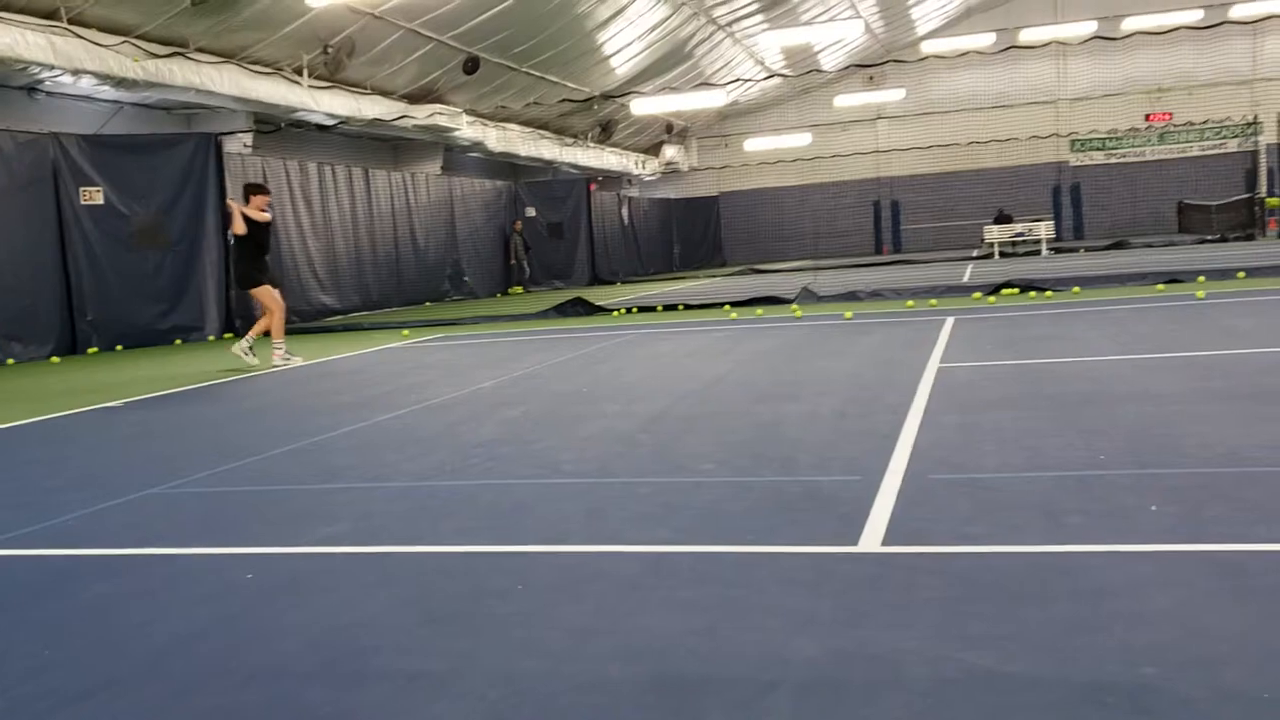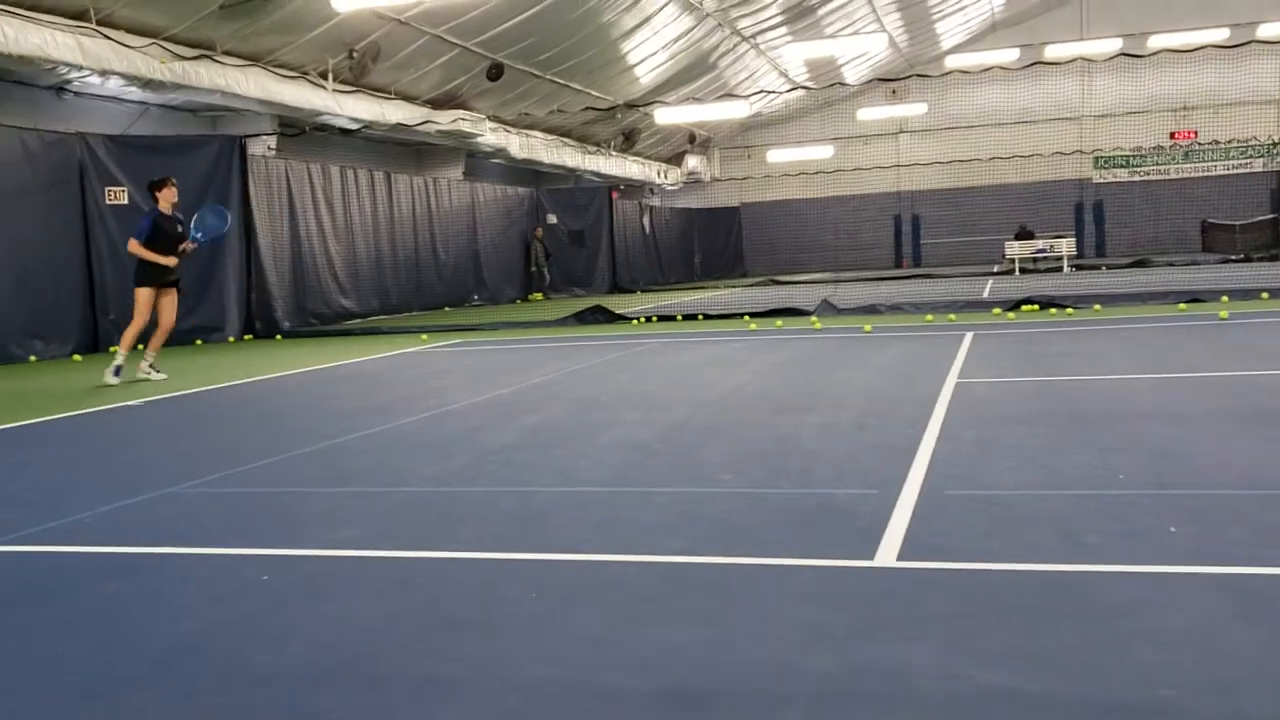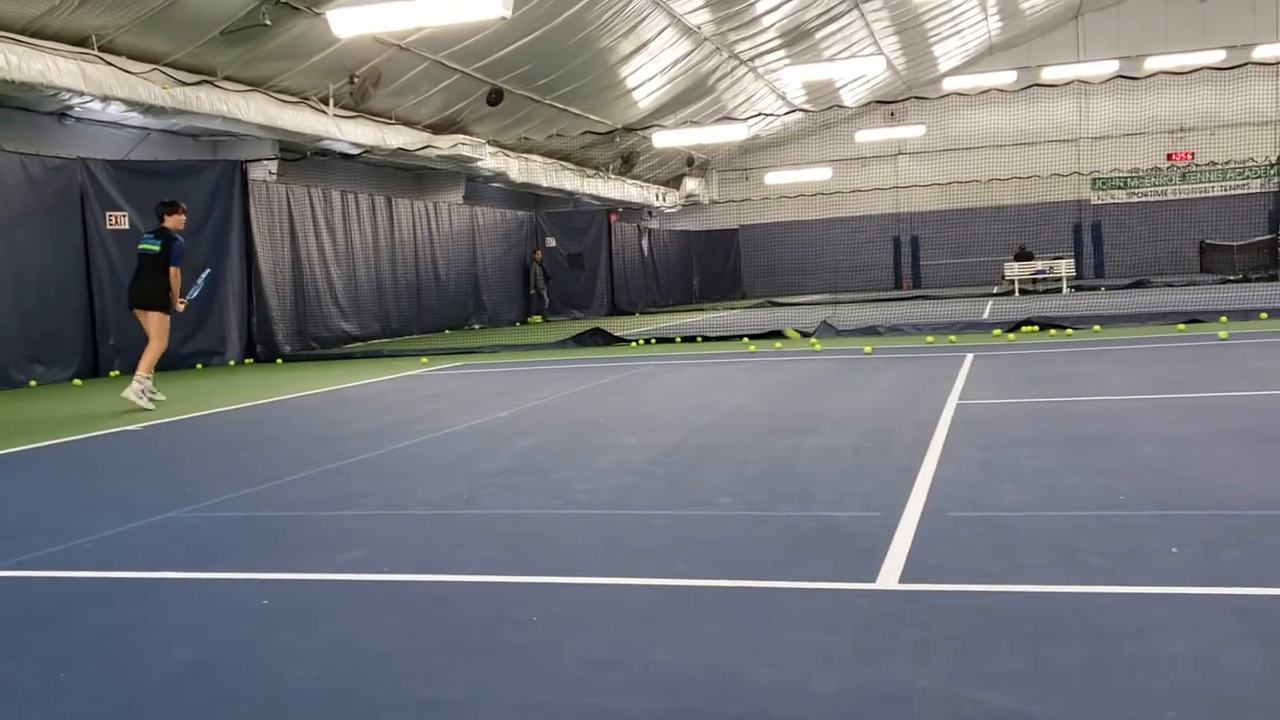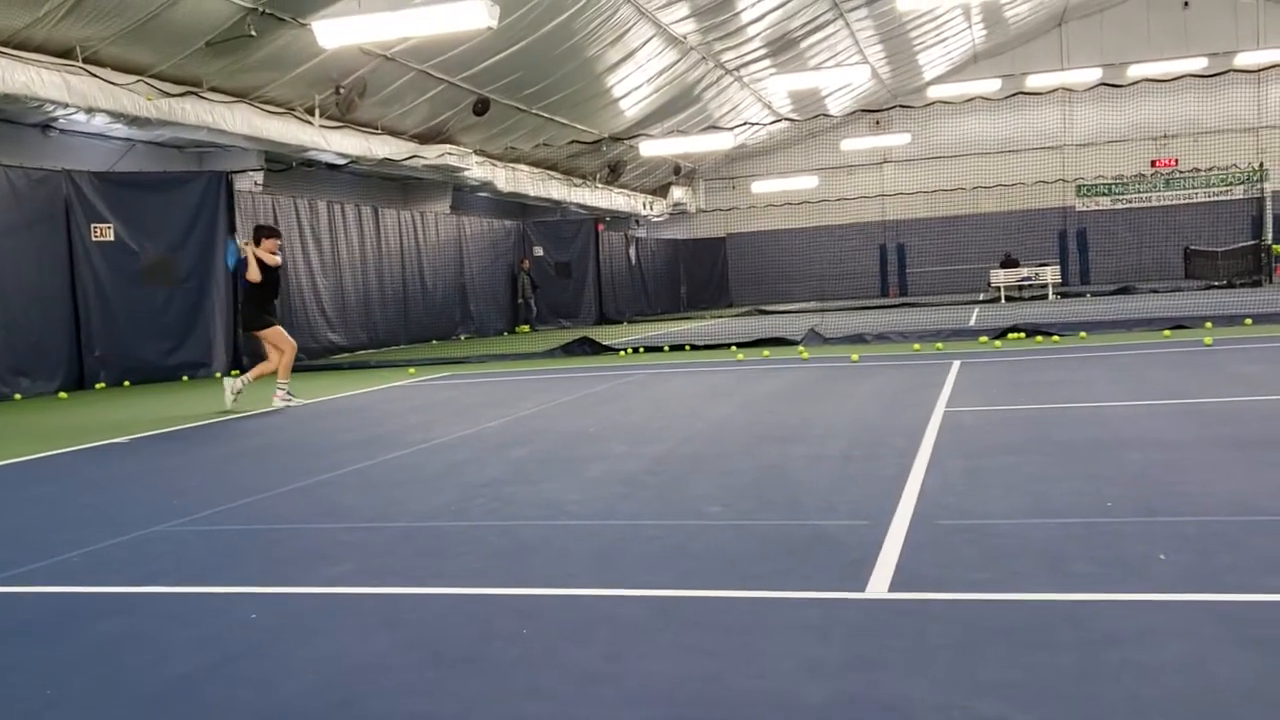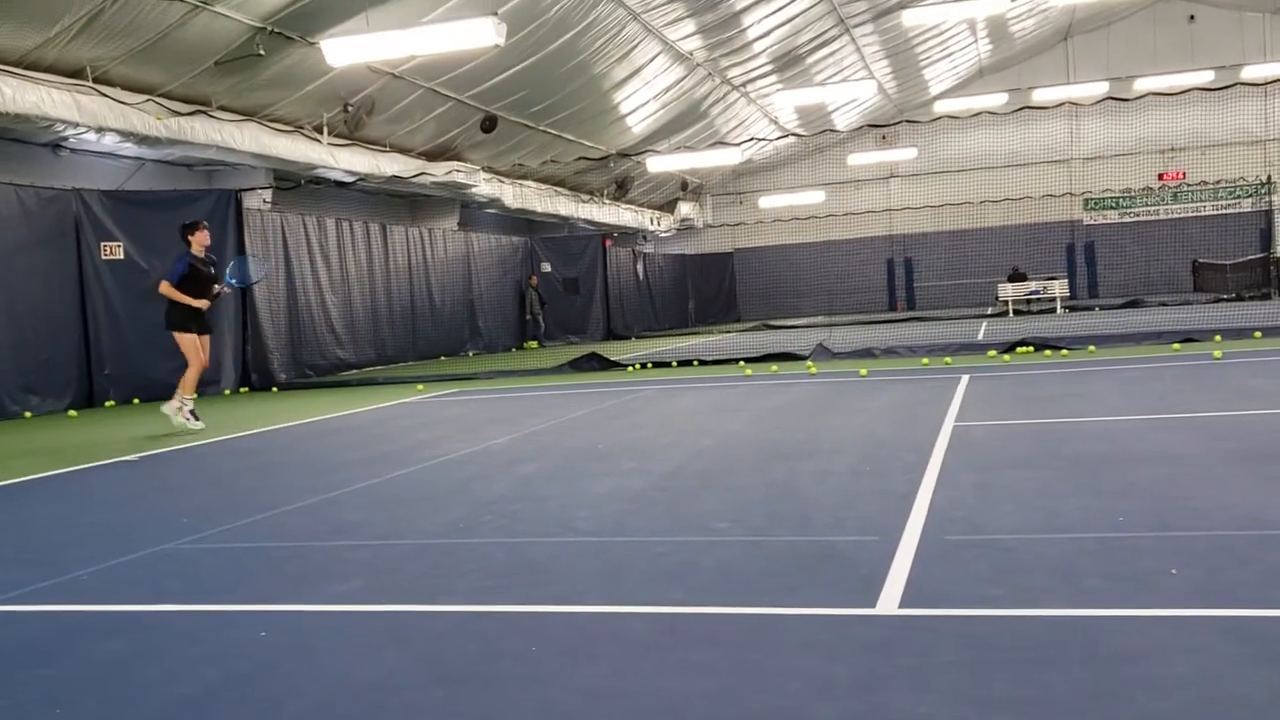
dt=1s
person 1, frame 1
left shoulder: (264, 214)
right shoulder: (241, 219)
left elbow: (264, 217)
right elbow: (240, 231)
left wrist: (241, 208)
right wrist: (236, 210)
left hip: (261, 269)
right hip: (248, 271)
left knee: (272, 315)
right knee: (278, 307)
left ankle: (245, 345)
right ankle: (280, 354)
person 1, frame 2
left shoulder: (178, 219)
right shoulder: (151, 219)
right elbow: (132, 247)
left wrist: (184, 248)
right wrist: (162, 259)
left hip: (168, 276)
right hip: (147, 275)
left knee: (168, 323)
right knee: (140, 321)
left ankle: (146, 365)
right ankle: (116, 365)
person 1, frame 3
left shoulder: (147, 237)
right shoulder: (175, 240)
right elbow: (173, 274)
left wrist: (171, 297)
right wrist: (176, 302)
left hip: (137, 291)
right hip: (154, 294)
left knee: (156, 340)
right knee: (158, 343)
left ankle: (145, 385)
right ankle: (135, 387)
person 1, frame 4
left shoulder: (273, 256)
right shoulder: (248, 261)
left elbow: (274, 262)
right elbow: (255, 278)
left wrist: (254, 249)
right wrist: (249, 253)
left hip: (267, 313)
right hip: (255, 314)
left knee: (276, 361)
right knee: (290, 347)
left ankle: (236, 384)
right ankle: (281, 394)
person 1, frame 5
left shoulder: (211, 261)
right shoulder: (184, 261)
right elbow: (163, 288)
left wrist: (218, 290)
right wrist: (193, 302)
left hip: (199, 317)
right hip: (181, 316)
left knee: (204, 362)
right knee: (198, 362)
left ankle: (173, 405)
right ankle: (186, 409)
